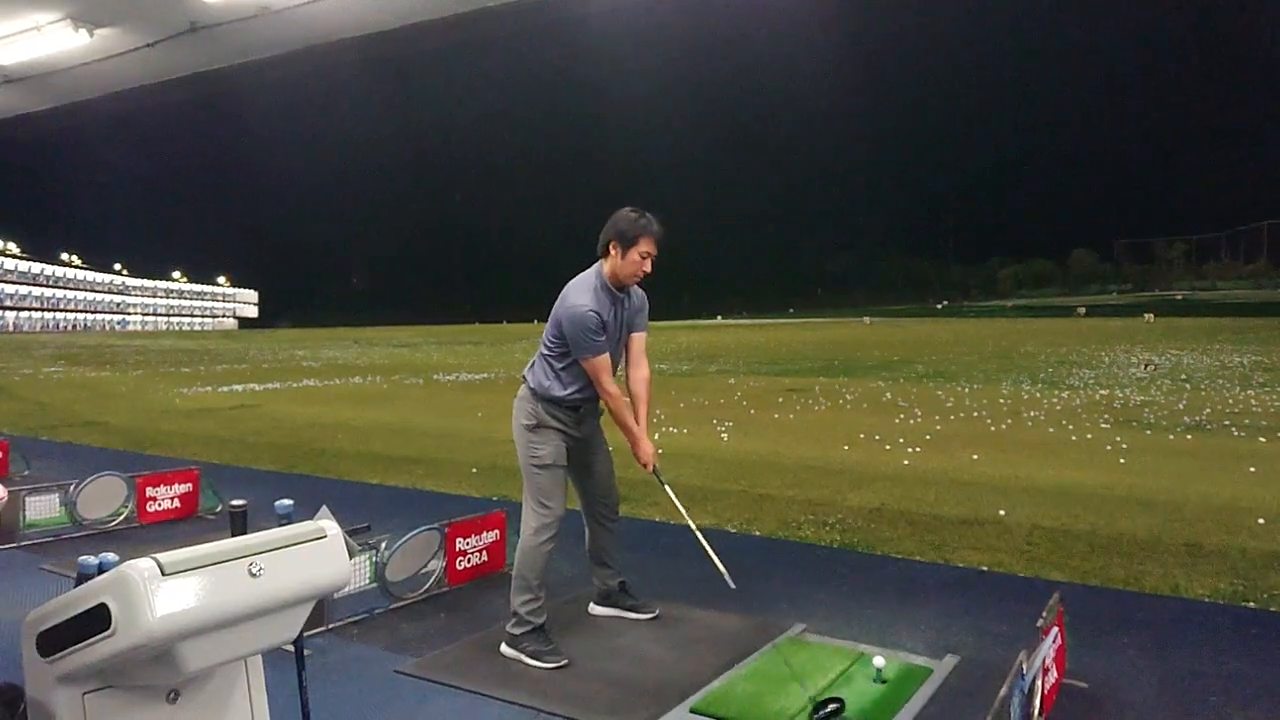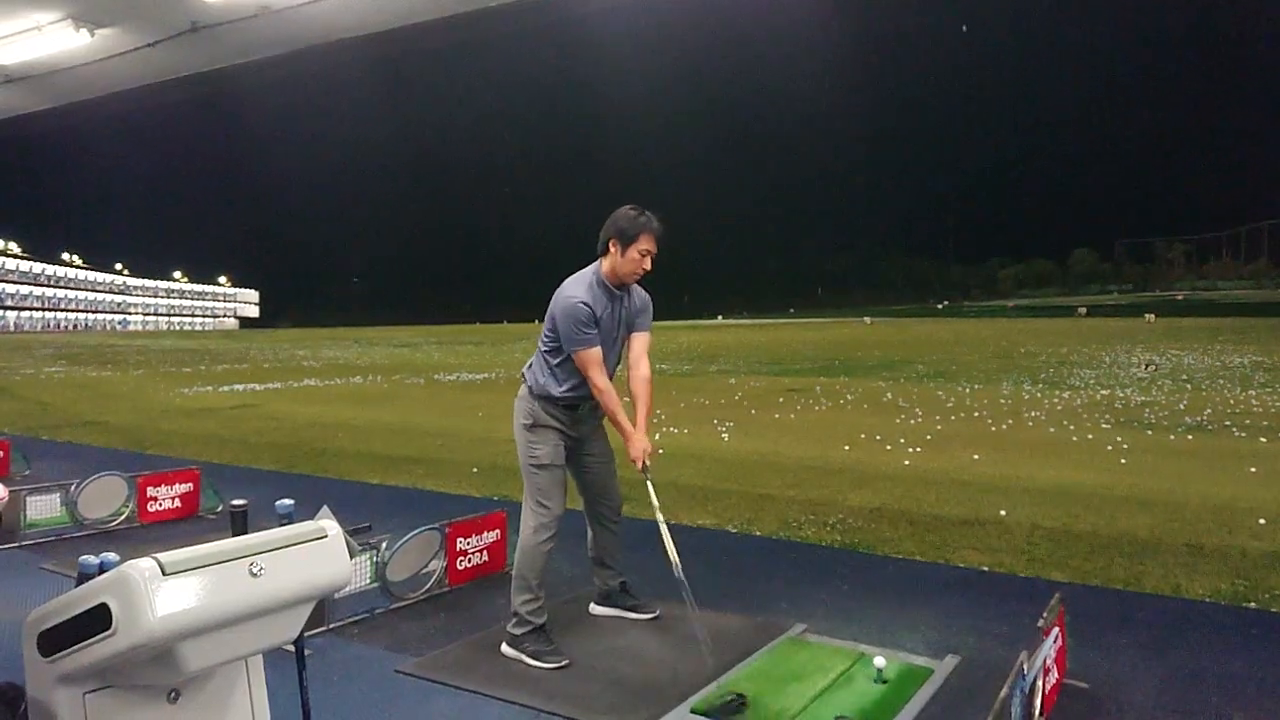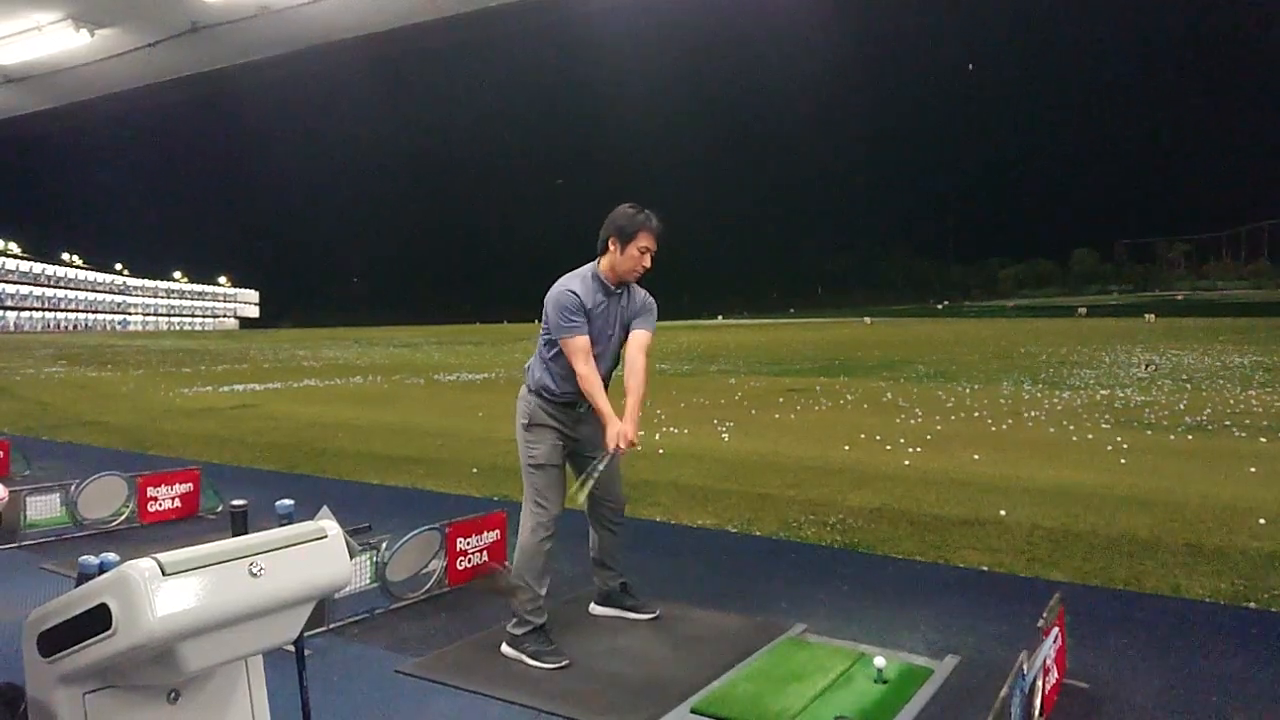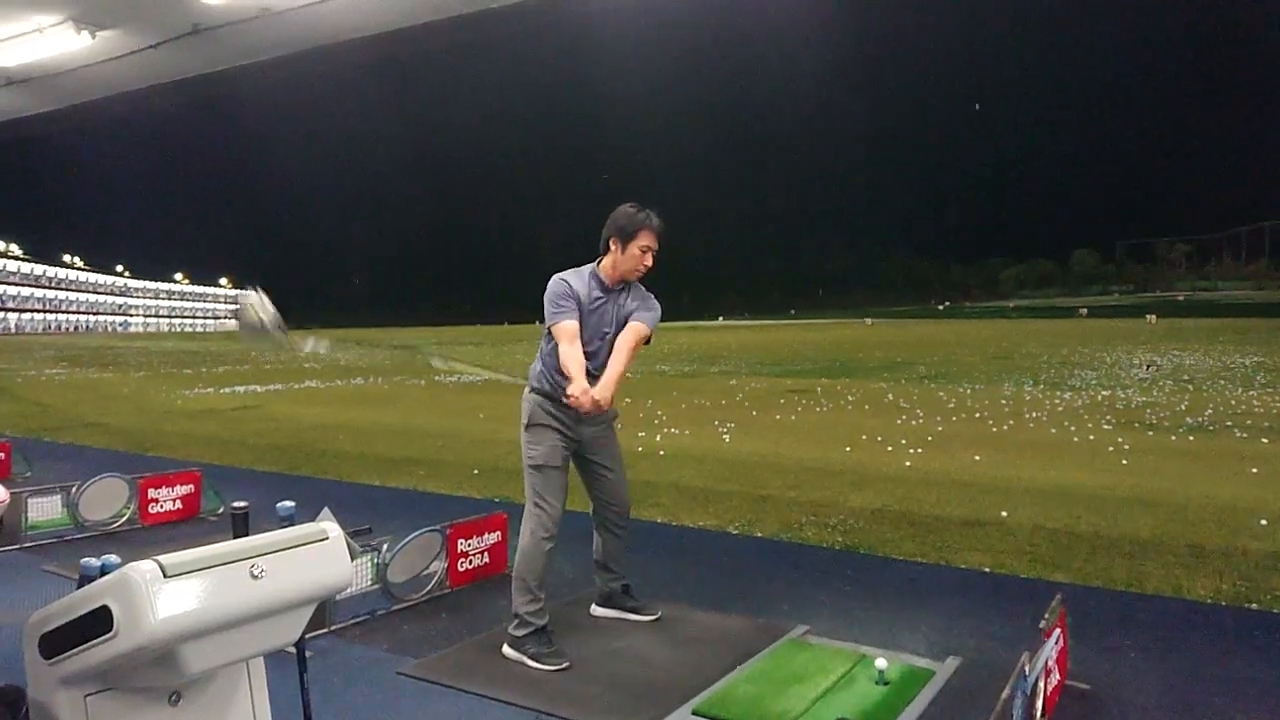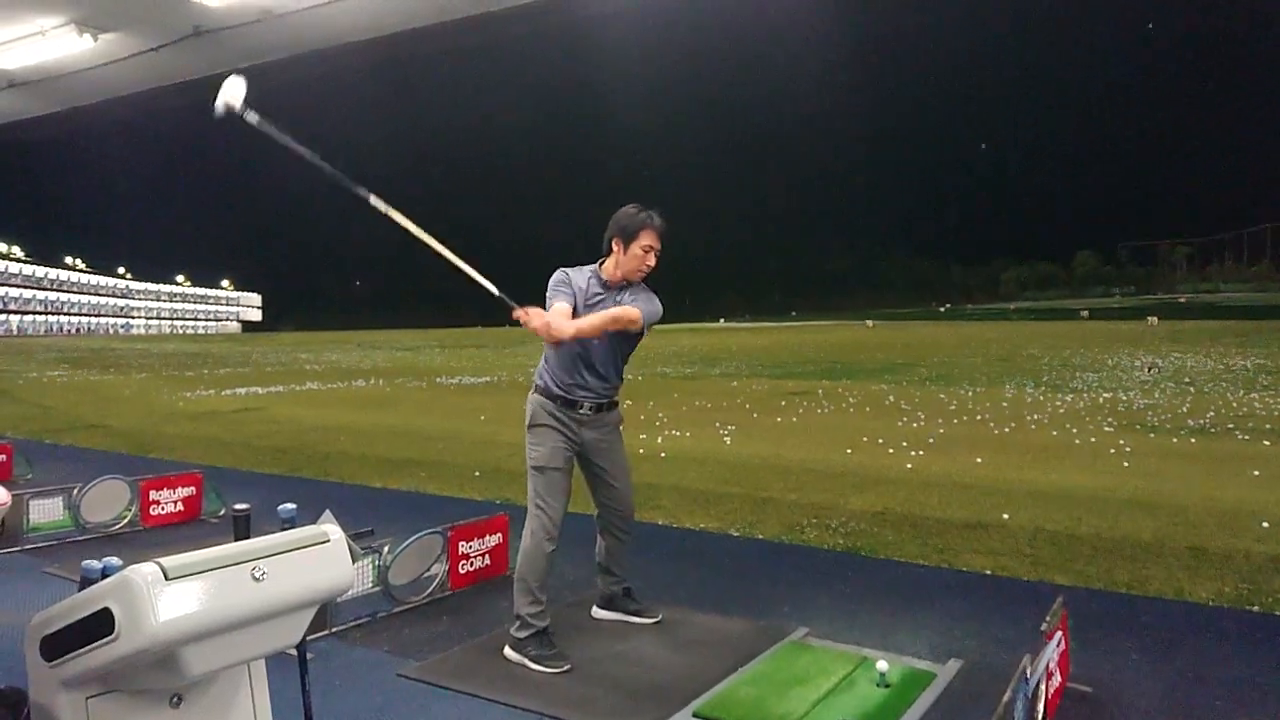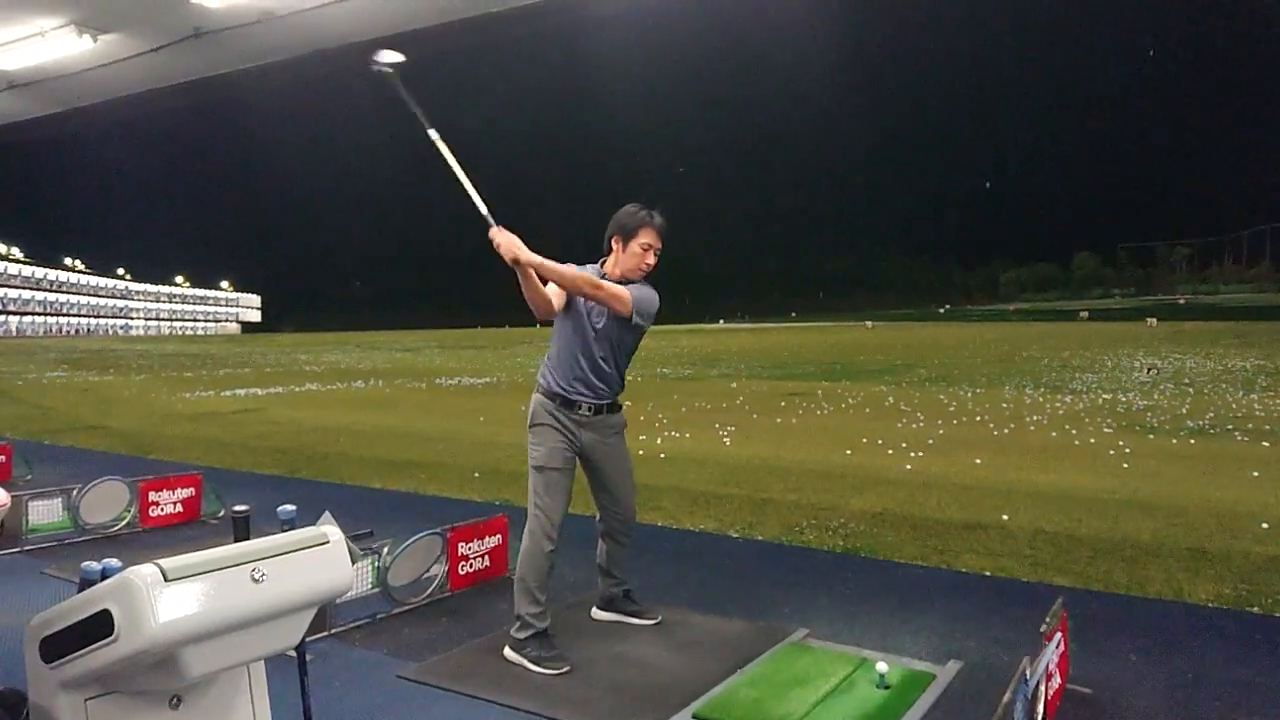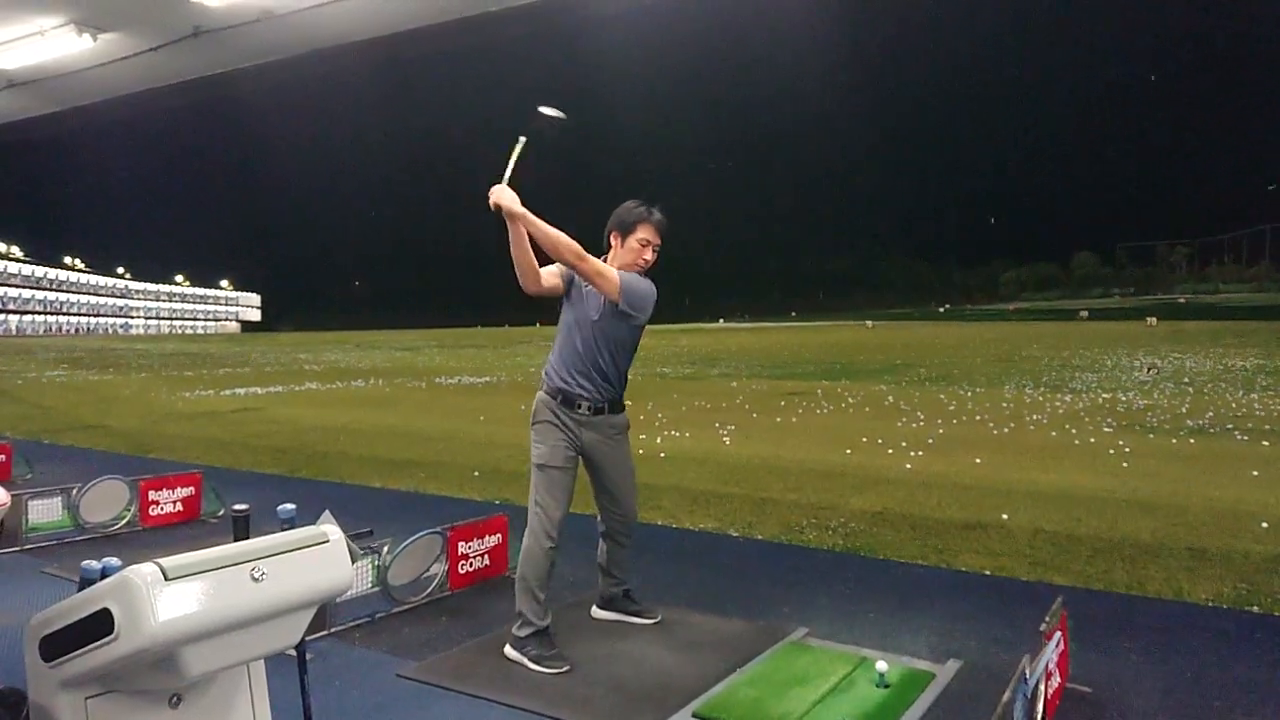
dt=0.3s
person 1, frame 1
left shoulder: (635, 299)
right shoulder: (581, 305)
left elbow: (637, 366)
right elbow: (605, 384)
left wrist: (644, 431)
right wrist: (635, 439)
left hip: (583, 413)
right hip: (544, 412)
left knee: (604, 504)
right knee: (545, 517)
left ankle: (609, 592)
right ankle: (522, 630)
person 1, frame 2
left shoulder: (639, 300)
right shoulder: (575, 299)
left elbow: (639, 365)
right elbow: (596, 377)
left wrist: (642, 430)
right wrist: (627, 434)
left hip: (585, 413)
right hip: (544, 412)
left knee: (607, 505)
right knee: (544, 517)
left ankle: (610, 592)
right ankle: (523, 630)
person 1, frame 3
left shoulder: (643, 304)
right shoulder: (568, 292)
left elbow: (635, 361)
right elbow: (582, 365)
left wrist: (630, 421)
right wrist: (609, 419)
left hip: (591, 414)
right hip: (545, 410)
left knee: (610, 504)
right knee: (542, 516)
left ankle: (610, 592)
right ankle: (523, 630)
person 1, frame 4
left shoulder: (645, 304)
right shoulder: (565, 285)
left elbow: (625, 347)
right elbow: (568, 345)
left wrist: (601, 392)
right wrist: (578, 387)
left hip: (596, 414)
right hip: (548, 410)
left knee: (615, 507)
right knee: (544, 518)
left ankle: (611, 594)
right ankle: (524, 631)
person 1, frame 5
left shoulder: (647, 304)
right shoulder: (567, 279)
left elbow: (612, 319)
right elbow: (559, 330)
left wrist: (562, 326)
right wrist: (551, 327)
left hip: (602, 417)
right hip: (553, 411)
left knee: (618, 511)
right knee: (545, 521)
left ankle: (612, 596)
right ankle: (526, 633)
person 1, frame 6
left shoulder: (645, 298)
right shoulder: (567, 275)
left elbow: (594, 290)
right elbow: (547, 308)
left wrist: (532, 258)
right wrist: (525, 270)
left hip: (606, 419)
right hip: (555, 412)
left knee: (620, 513)
right knee: (545, 522)
left ankle: (612, 597)
right ankle: (525, 635)
person 1, frame 7
left shoulder: (642, 293)
right shoulder: (577, 277)
left elbow: (577, 257)
right elbow: (533, 282)
left wrist: (521, 212)
right wrist: (513, 222)
left hip: (608, 419)
right hip: (557, 412)
left knee: (621, 515)
right knee: (545, 523)
left ankle: (612, 596)
right ankle: (526, 633)
